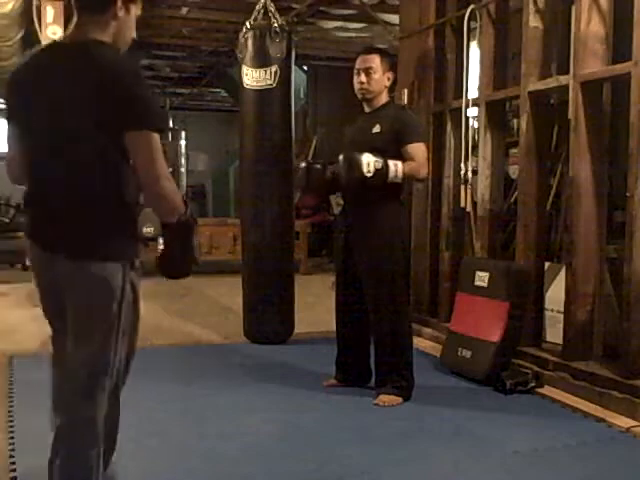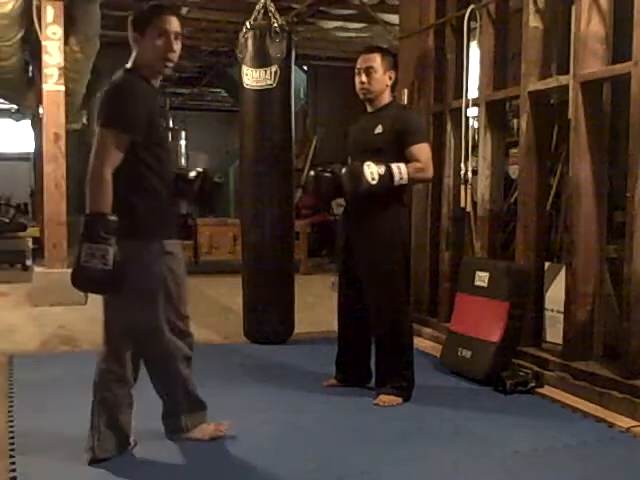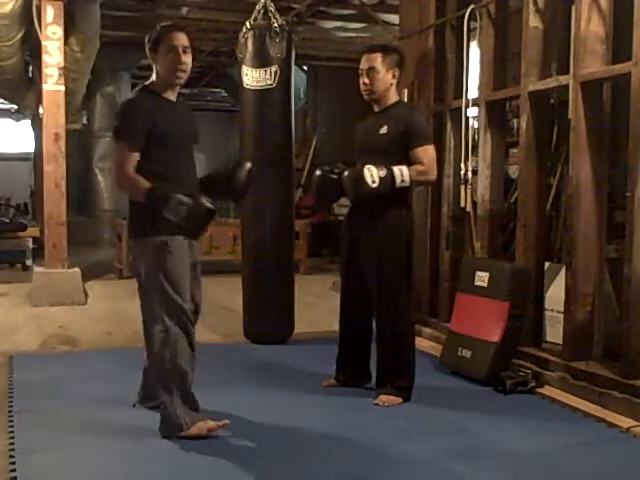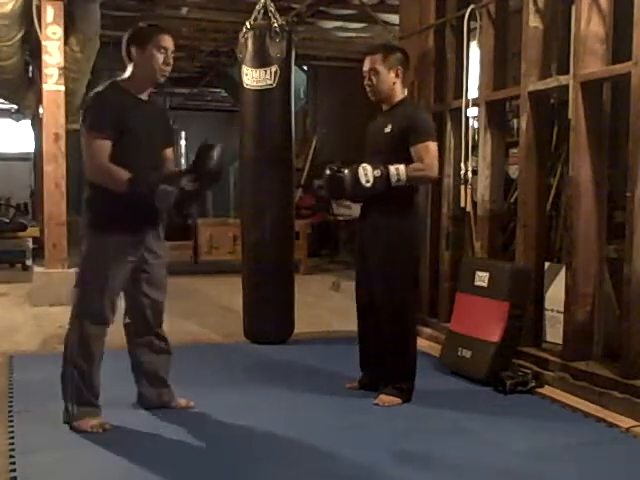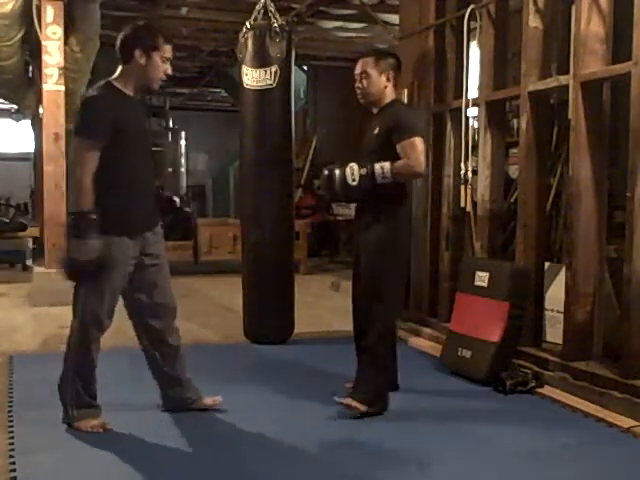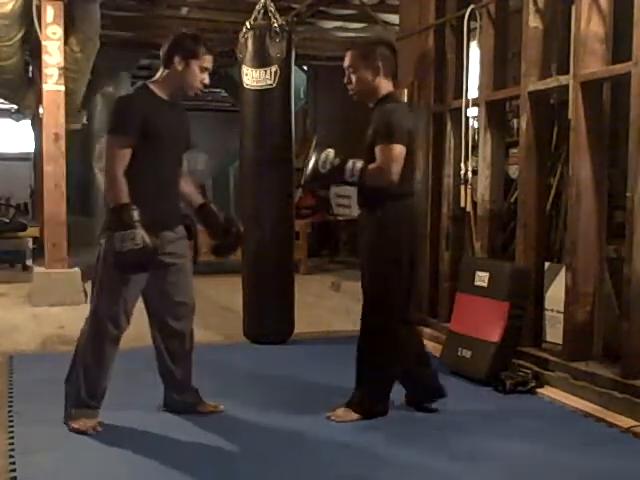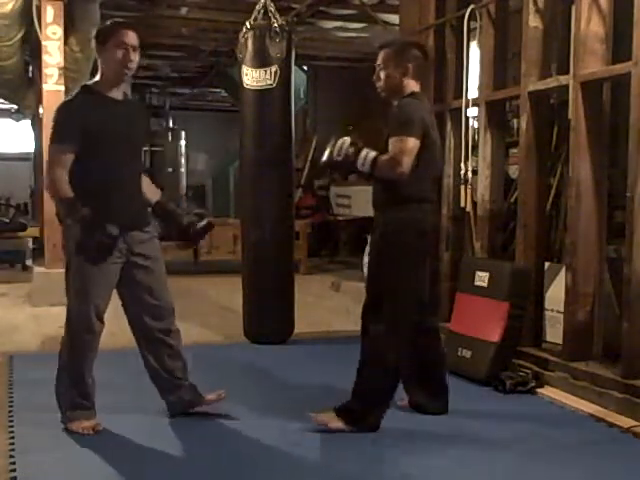
dt=0.7s
person 1, frame 1
left shoulder: (26, 72)
right shoulder: (122, 77)
left elbow: (16, 170)
right elbow: (154, 178)
right wrist: (180, 227)
left hip: (46, 244)
right hip: (102, 251)
left knee: (70, 363)
right knee: (95, 375)
person 1, frame 2
left shoulder: (135, 91)
right shoulder: (130, 92)
right elbow: (101, 169)
right wrist: (96, 231)
left hip: (132, 234)
right hip: (147, 238)
left knee: (123, 339)
right knee: (167, 333)
left ankle: (106, 438)
right ankle: (185, 419)
person 1, frame 3
left shoulder: (184, 113)
right shoulder: (138, 109)
right elbow: (123, 175)
right wrist: (167, 203)
left hip: (181, 228)
right hip: (155, 231)
left knee: (183, 312)
right knee: (173, 318)
left ankle: (154, 391)
right ankle: (180, 414)
person 1, frame 4
left shoulder: (158, 113)
right shoulder: (105, 102)
left elbow: (167, 168)
right elbow: (96, 167)
left wrist: (190, 176)
right wrist: (145, 186)
left hip: (147, 228)
right hip: (109, 229)
left knee: (150, 314)
right knee: (92, 316)
left ankle: (155, 391)
right ankle: (81, 405)
person 1, frame 5
left shoulder: (136, 106)
right shoulder: (98, 104)
right elbow: (83, 174)
right wrist: (83, 231)
left hip: (146, 230)
right hip: (110, 232)
left knee: (160, 314)
right knee: (92, 320)
left ankle: (180, 393)
right ankle: (79, 407)
person 1, frame 6
left shoulder: (178, 115)
right shoulder: (133, 105)
right elbow: (115, 172)
left wrist: (208, 213)
right wrist: (128, 226)
left hip: (171, 232)
right hip: (131, 231)
left knee: (178, 315)
right knee: (108, 319)
left ankle: (181, 394)
right ankle: (82, 406)
person 1, frame 7
left shoulder: (137, 111)
right shoulder: (76, 108)
right elbow: (56, 175)
left wrist: (167, 209)
right wrist: (76, 215)
left hip: (139, 231)
right hip: (95, 234)
left knee: (158, 316)
right knee: (84, 322)
left ankle: (182, 395)
right ankle: (77, 408)
person 2, frame 1
left shoulder: (401, 119)
right shoulder: (354, 126)
left elbow: (420, 168)
left wrist: (379, 168)
right wrist: (333, 178)
left hip: (385, 219)
right hip: (352, 217)
left knee: (388, 303)
right knee: (349, 299)
left ankle: (396, 382)
right ankle: (351, 371)
person 2, frame 2
left shoulder: (403, 119)
right shoulder: (358, 126)
left elbow: (425, 168)
left wrist: (383, 173)
right wrist: (335, 182)
left hip: (387, 221)
right hip: (355, 219)
left knee: (389, 303)
right knee: (351, 300)
left ankle: (397, 383)
right ankle: (352, 371)
person 2, frame 3
left shoulder: (410, 119)
right shoulder: (364, 124)
left elbow: (428, 171)
left wrist: (386, 175)
right wrist: (339, 181)
left hip: (391, 222)
right hip: (359, 220)
left knee: (391, 304)
right knee: (353, 301)
left ankle: (397, 383)
right ankle: (351, 371)
person 2, frame 4
left shoulder: (413, 117)
right shoulder: (377, 121)
left elbow: (429, 169)
left wrist: (382, 175)
right wrist: (351, 180)
left hip: (397, 221)
right hip: (371, 219)
left knee: (395, 303)
right knee: (368, 301)
left ankle: (398, 384)
right ankle: (373, 374)
person 2, frame 5
left shoulder: (402, 116)
right shoulder: (375, 120)
left elbow: (416, 164)
left wrist: (369, 172)
right wrist: (347, 180)
left hip: (390, 221)
right hip: (370, 218)
left knee: (378, 305)
right knee: (366, 302)
left ankle: (370, 392)
right ankle: (380, 376)
person 2, frame 6
left shoulder: (391, 114)
right shoulder: (385, 112)
left elbow: (388, 172)
left wrist: (340, 168)
right wrist: (342, 169)
left hip: (389, 221)
right hip: (385, 220)
left knee: (380, 312)
right knee: (392, 310)
left ankle: (369, 399)
right ankle: (423, 385)
person 2, frame 7
left shoulder: (408, 110)
right shoulder: (416, 110)
left elbow: (398, 166)
left wrist: (355, 156)
right wrist: (359, 157)
left hip: (404, 224)
right hip: (417, 221)
left knee: (384, 318)
right knee: (418, 314)
left ankle: (361, 412)
right ankle: (430, 395)
